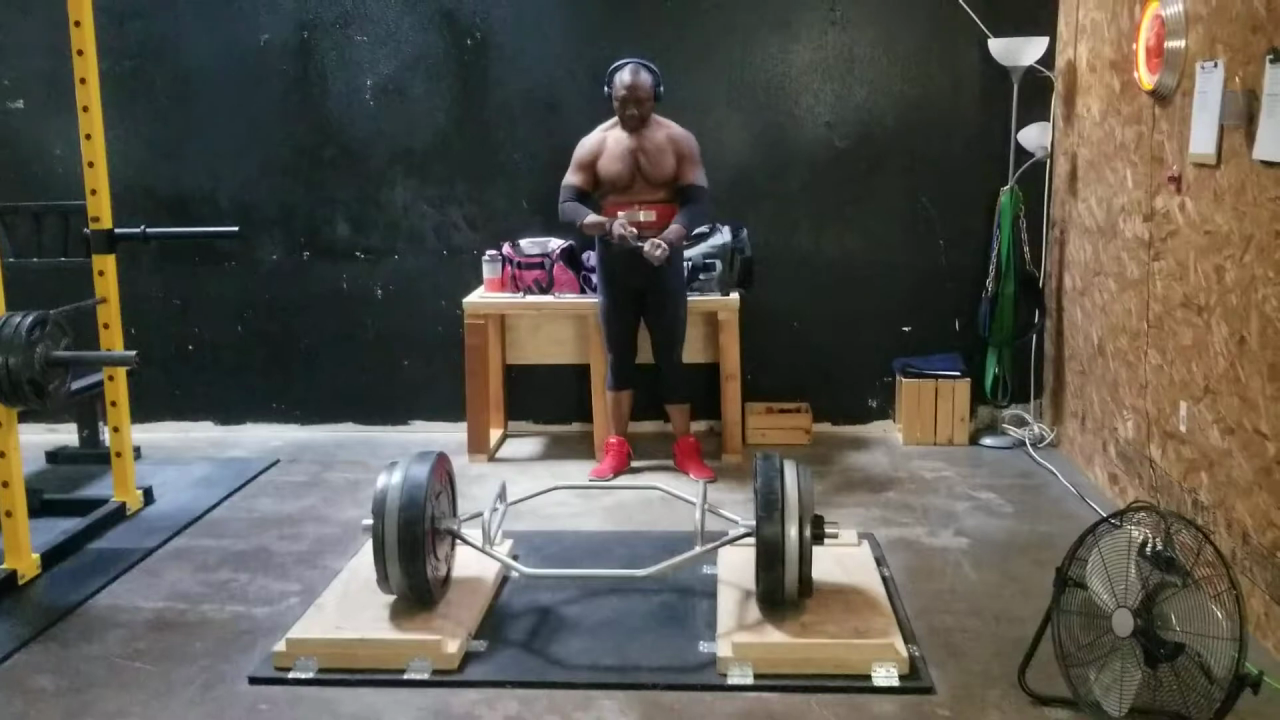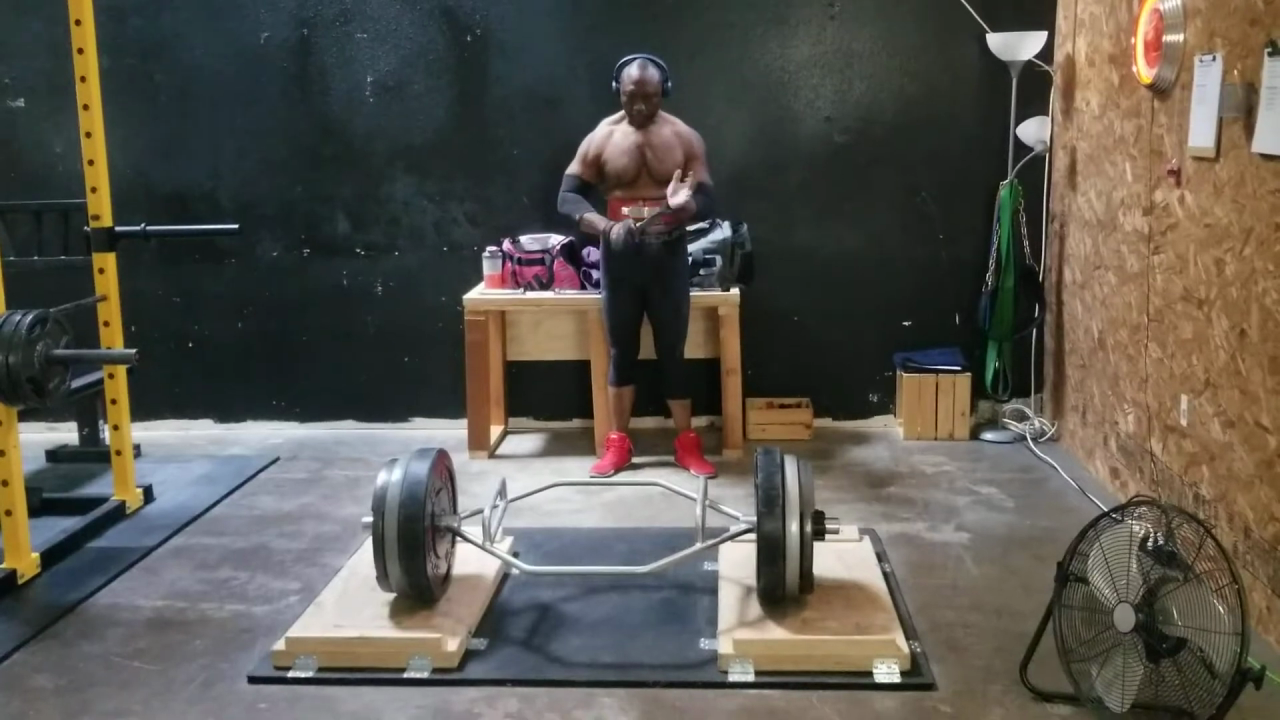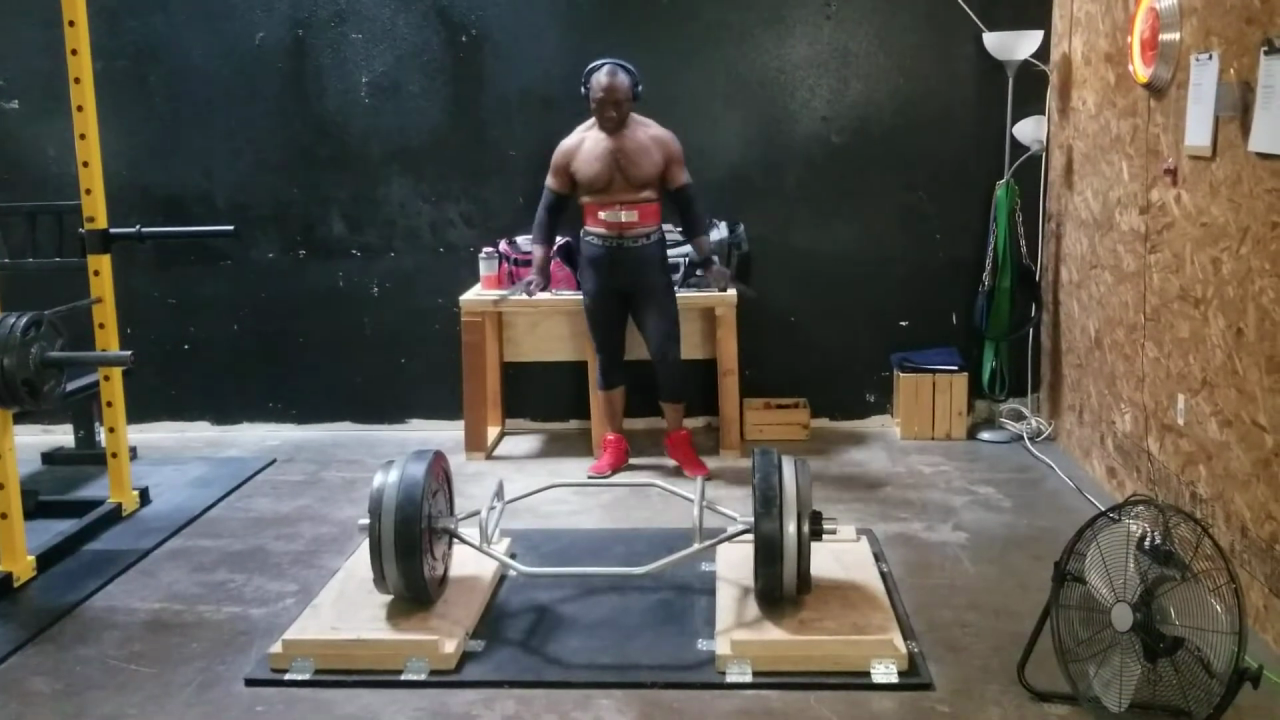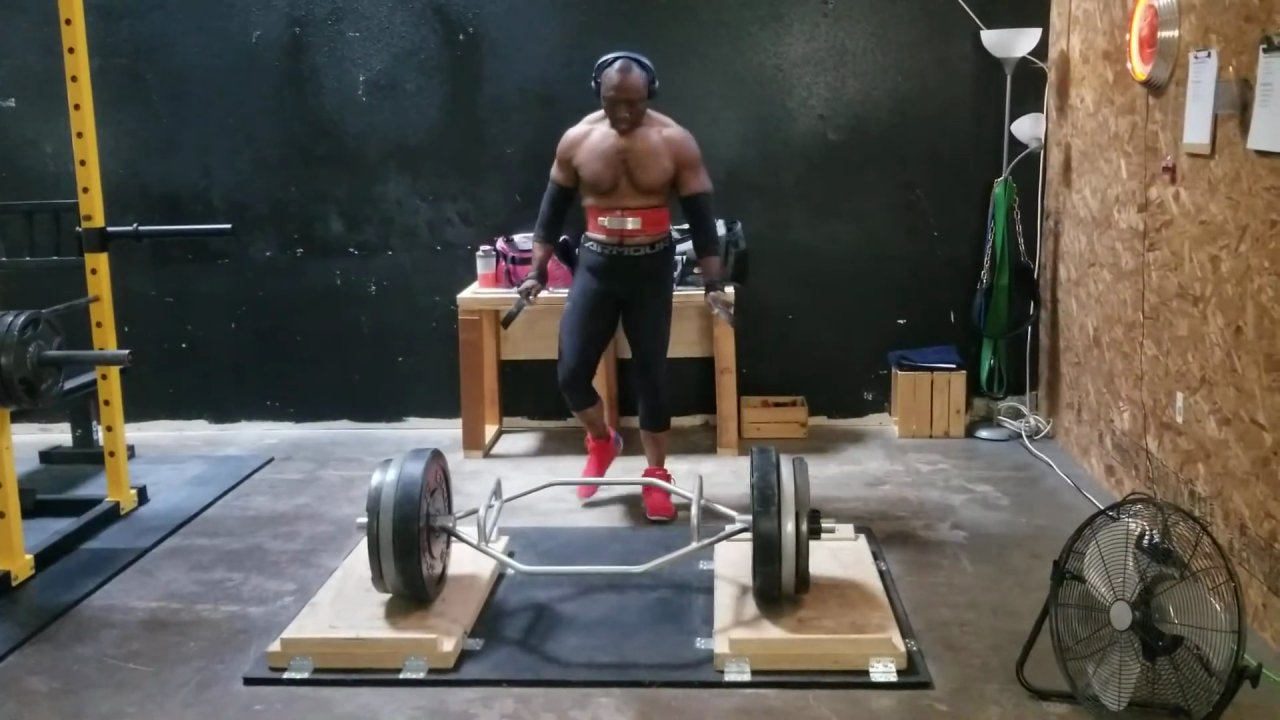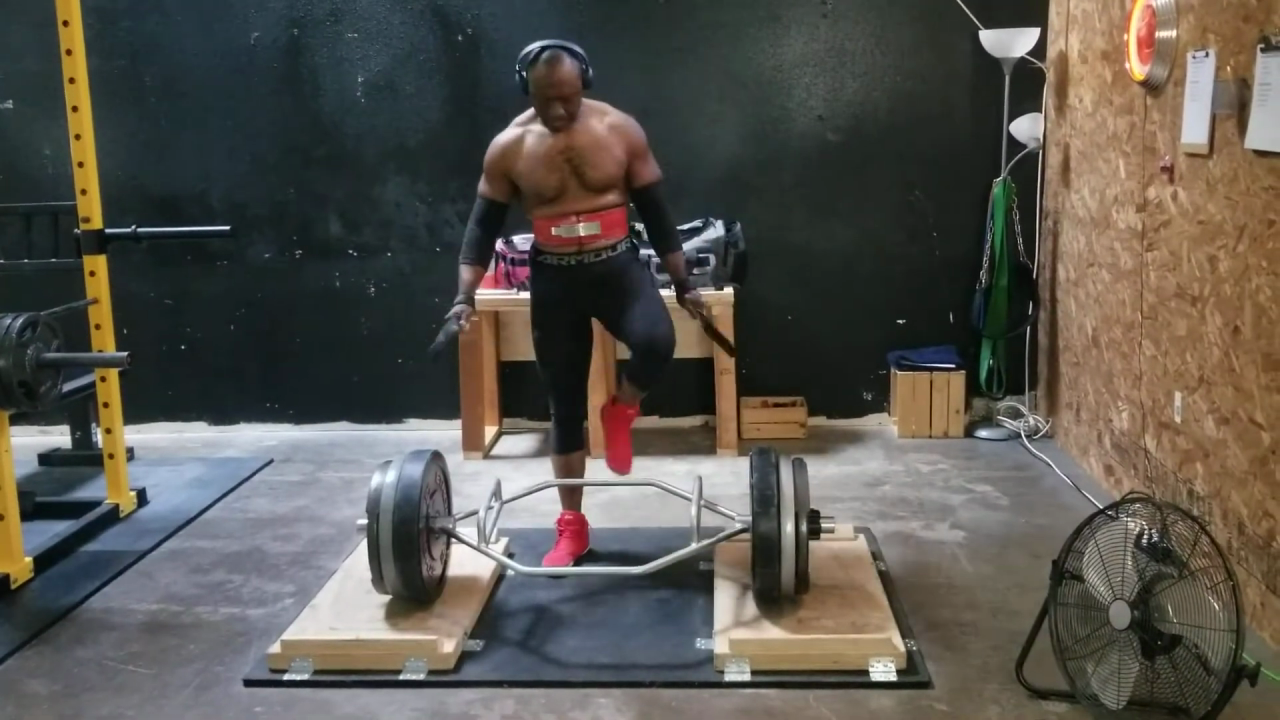
dt=0.7s
person 1, frame 1
left shoulder: (680, 141)
right shoulder: (593, 144)
left elbow: (696, 204)
right elbow: (568, 205)
left wrist: (668, 241)
right wrist: (607, 224)
left hip: (664, 259)
right hip: (614, 259)
left knee: (670, 355)
right knee: (619, 356)
left ankle: (686, 447)
right ankle: (617, 447)
person 1, frame 2
left shoulder: (685, 138)
right shoulder: (600, 139)
left elbow: (706, 201)
right elbow: (568, 196)
left wrist: (683, 205)
right wrist: (606, 226)
left hip: (669, 253)
right hip: (620, 255)
left knee: (672, 352)
right knee: (621, 351)
left ankle: (687, 444)
right ankle: (618, 442)
person 1, frame 3
left shoulder: (661, 141)
right shoulder: (572, 148)
left elbow: (686, 205)
right elbow: (550, 210)
left wrist: (707, 260)
right wrist: (539, 268)
left hip: (648, 257)
right hip: (597, 259)
left knee: (666, 355)
right knee: (608, 355)
left ankle: (679, 443)
right ankle: (614, 444)
person 1, frame 4
left shoulder: (676, 142)
right shoulder: (576, 140)
left elbow: (700, 216)
right elbow: (553, 207)
left wrist: (713, 284)
right wrist: (537, 271)
left hip: (651, 267)
right hip: (595, 264)
left knee: (650, 376)
right knee: (571, 373)
left ankle: (656, 477)
right ankle: (600, 440)
person 1, frame 5
left shoulder: (621, 130)
right shoulder: (508, 147)
left elbow: (655, 209)
right elbow: (483, 225)
left wrist: (682, 282)
right wrist: (465, 296)
left hip: (617, 264)
right hip: (553, 278)
left knee: (657, 339)
right knee: (565, 404)
left ankle: (619, 413)
right ankle: (572, 524)
